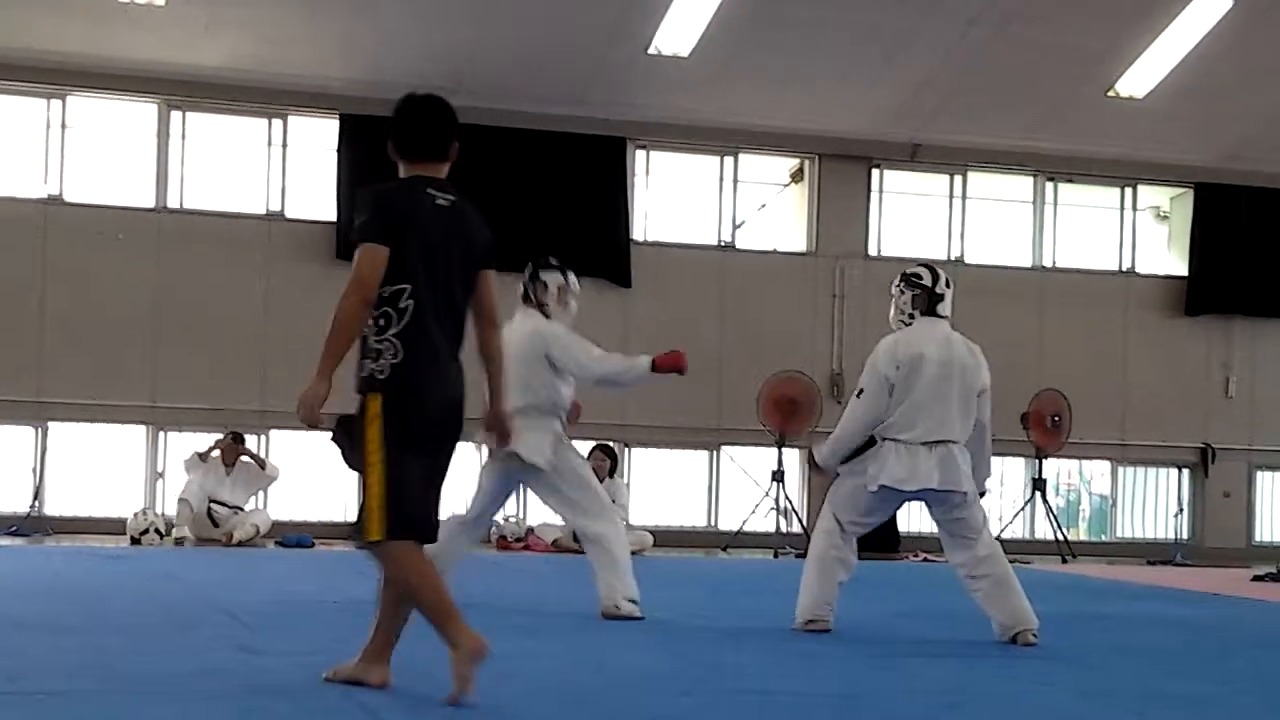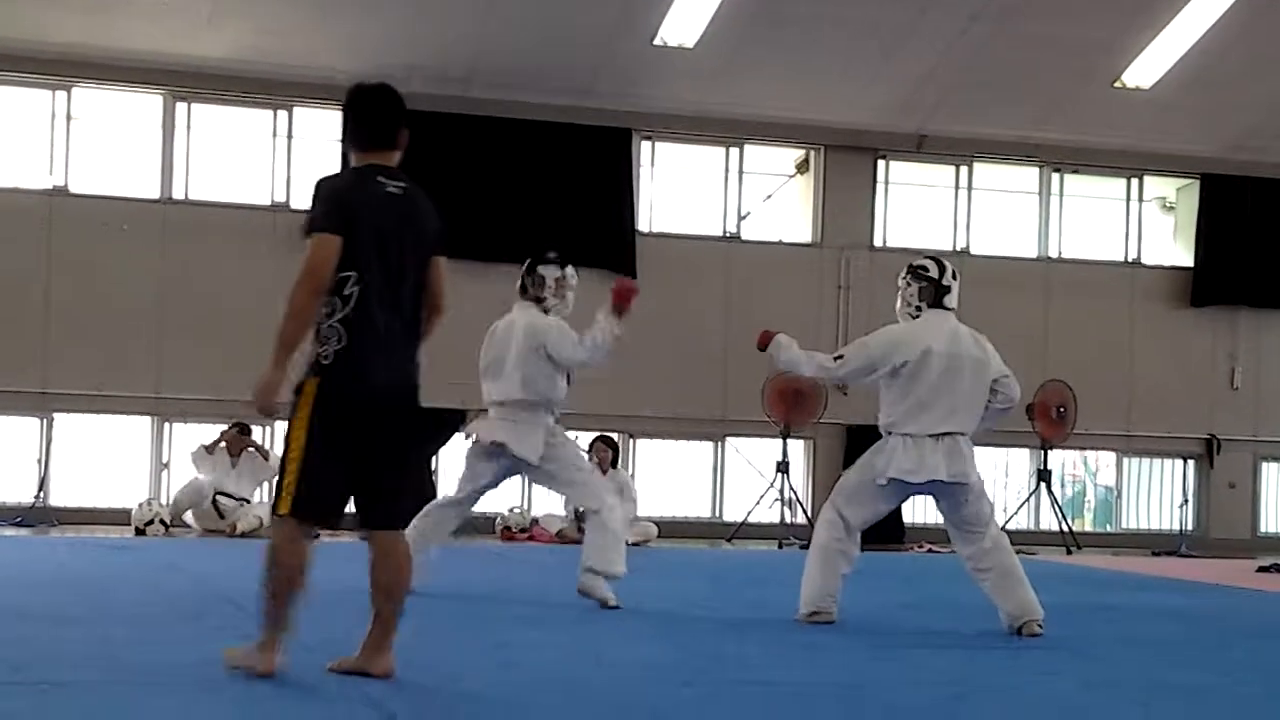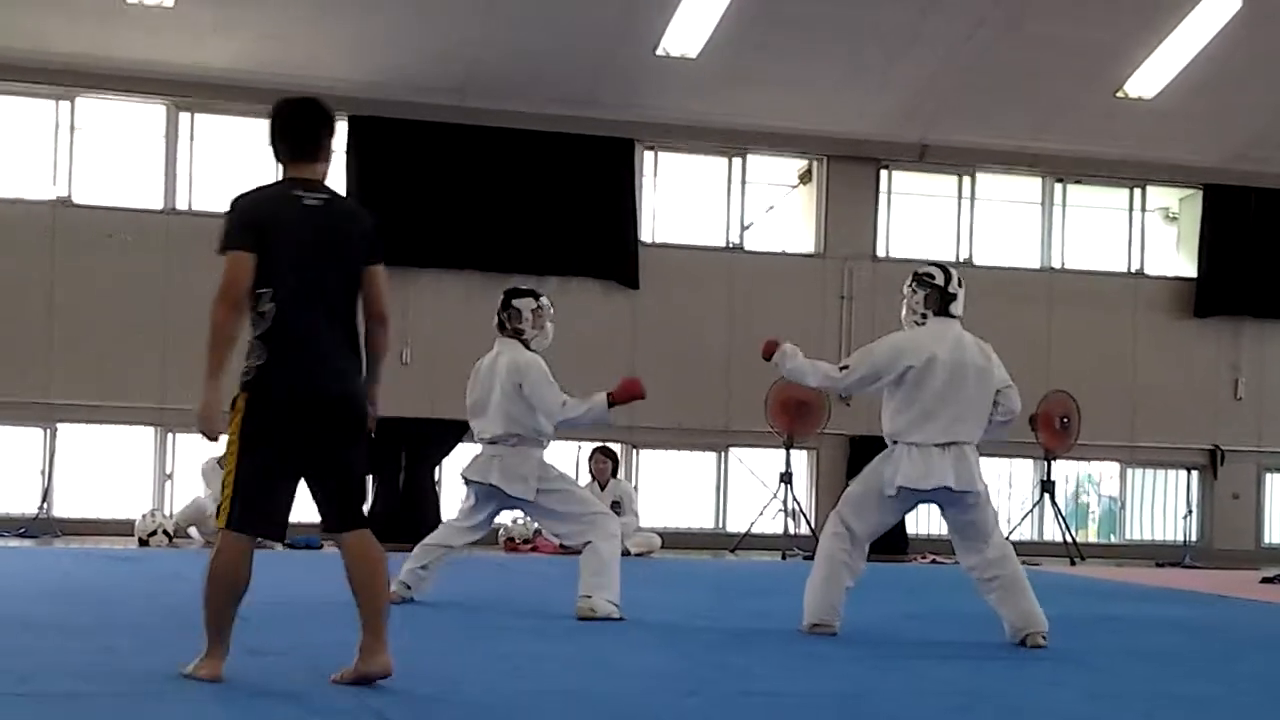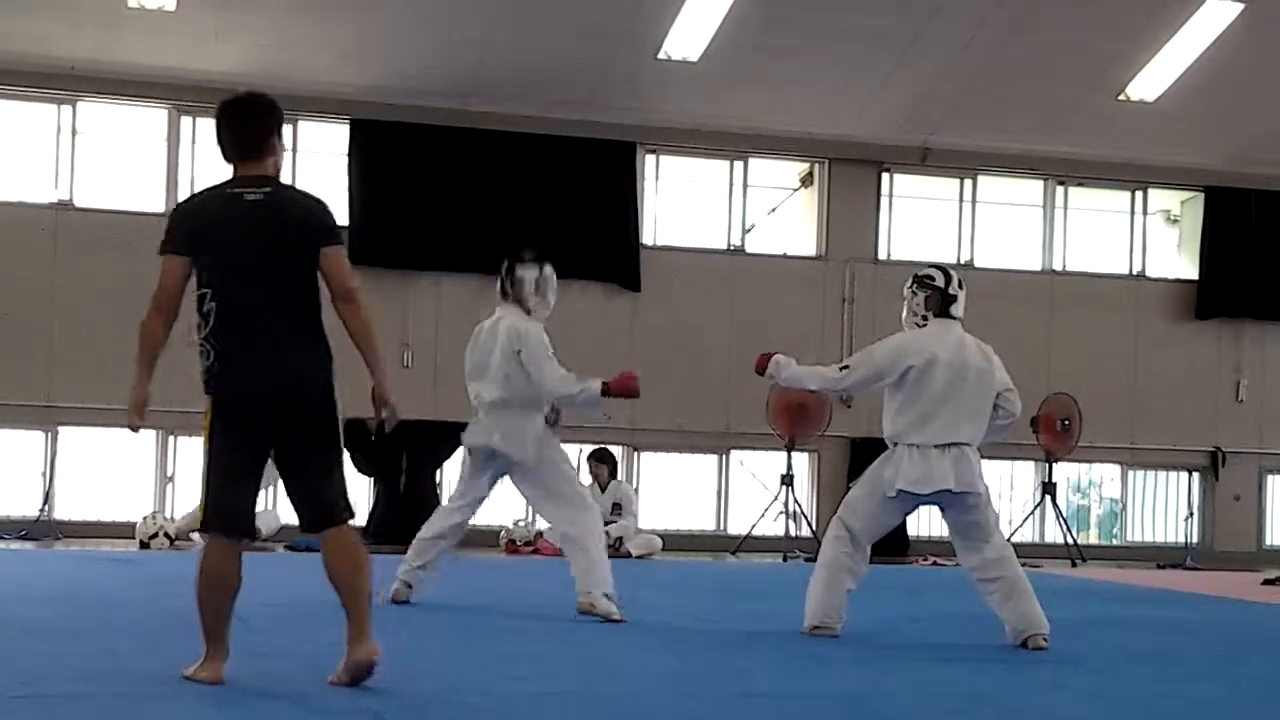
dt=0.3s
person 1, frame 1
left shoulder: (387, 202)
right shoulder: (472, 221)
left elbow: (360, 294)
right elbow: (487, 320)
left wrist: (322, 377)
right wrist: (497, 401)
left hip: (394, 387)
right hip: (444, 392)
left knee: (393, 534)
right knee: (403, 533)
left ankle: (462, 639)
right ankle: (375, 659)
person 1, frame 2
left shoulder: (337, 192)
right shoulder: (422, 207)
left elbow: (315, 282)
right elbow: (434, 302)
left wrist: (277, 365)
left hip: (340, 376)
right hip: (398, 382)
left knee: (294, 515)
right knee: (387, 525)
left ankle: (266, 645)
right ankle: (379, 650)
person 1, frame 3
left shoulder: (255, 208)
right shoulder: (355, 220)
left elbow: (231, 299)
right elbow: (378, 314)
left wrist: (212, 385)
right wrist: (368, 382)
left hip: (272, 391)
right hip: (338, 393)
left knee: (238, 528)
right knee: (352, 524)
left ankle: (212, 655)
right ankle: (374, 650)
person 1, frame 4
left shoulder: (193, 214)
right shoulder: (309, 211)
left elbow: (163, 306)
right elbow: (347, 297)
left wrist: (143, 380)
right wrist: (377, 374)
left hip: (234, 390)
right hip: (305, 388)
left knee: (224, 531)
right knee: (331, 519)
left ankle: (214, 657)
right ankle: (361, 641)
person 2, frame 1
left shoulder: (895, 346)
right shoulder: (971, 354)
left elbow: (865, 413)
right elbow: (980, 425)
left wrist: (826, 455)
right wrist: (978, 477)
left hip: (893, 462)
right hip: (948, 465)
left knee: (835, 525)
right knee: (975, 546)
left ankle: (815, 613)
right ankle: (1020, 625)
person 2, frame 2
left shoulder: (899, 338)
right shoulder: (978, 344)
left elbow: (835, 367)
right elbow: (1008, 394)
left wrist: (780, 347)
left hip: (900, 454)
right hip: (954, 457)
left knee: (840, 518)
right knee: (982, 536)
left ankle: (818, 606)
right ankle: (1025, 616)
person 2, frame 3
left shoulder: (905, 345)
right shoulder: (982, 352)
left elbow: (840, 378)
right elbow: (1008, 406)
left wrist: (786, 356)
left hip: (906, 463)
right hip: (959, 466)
left knee: (845, 530)
right knee: (987, 548)
left ankle: (820, 617)
right ankle: (1030, 628)
person 2, frame 4
left shoulder: (906, 347)
right shoulder: (984, 354)
left elbow: (841, 377)
right elbow: (1009, 408)
left wrist: (778, 368)
left hip: (908, 465)
right hip: (961, 467)
left knee: (847, 532)
right knee: (988, 548)
left ankle: (823, 619)
right ankle: (1031, 629)
person 3, frame 1
left shoulder: (510, 333)
right shoulder: (547, 332)
right elbow: (598, 367)
left wrist: (561, 401)
right wrist: (655, 363)
left hip: (509, 439)
right hip: (541, 441)
left knee: (474, 517)
right knee: (600, 519)
right ankle: (618, 599)
person 3, frame 2
left shoulder: (500, 328)
right shoulder: (545, 326)
right elbow: (586, 355)
right wrist: (614, 312)
left hip: (495, 429)
right hip: (534, 435)
left knee: (456, 502)
right knee: (601, 500)
right ankle: (595, 575)
person 3, frame 3
left shoulder: (483, 365)
right shoulder: (526, 363)
right elbow: (561, 412)
right wrist: (613, 398)
left hip: (487, 465)
right hip: (523, 467)
left knee: (458, 529)
right knee: (602, 525)
left ankle: (402, 585)
right ankle: (594, 599)
person 3, frame 4
left shoulder: (483, 331)
right shoulder: (528, 329)
right elbow: (556, 384)
right wrist: (608, 389)
left hip: (484, 431)
right hip: (523, 434)
left knee: (455, 510)
right knee: (577, 512)
left ankle: (406, 582)
right ankle: (595, 595)
